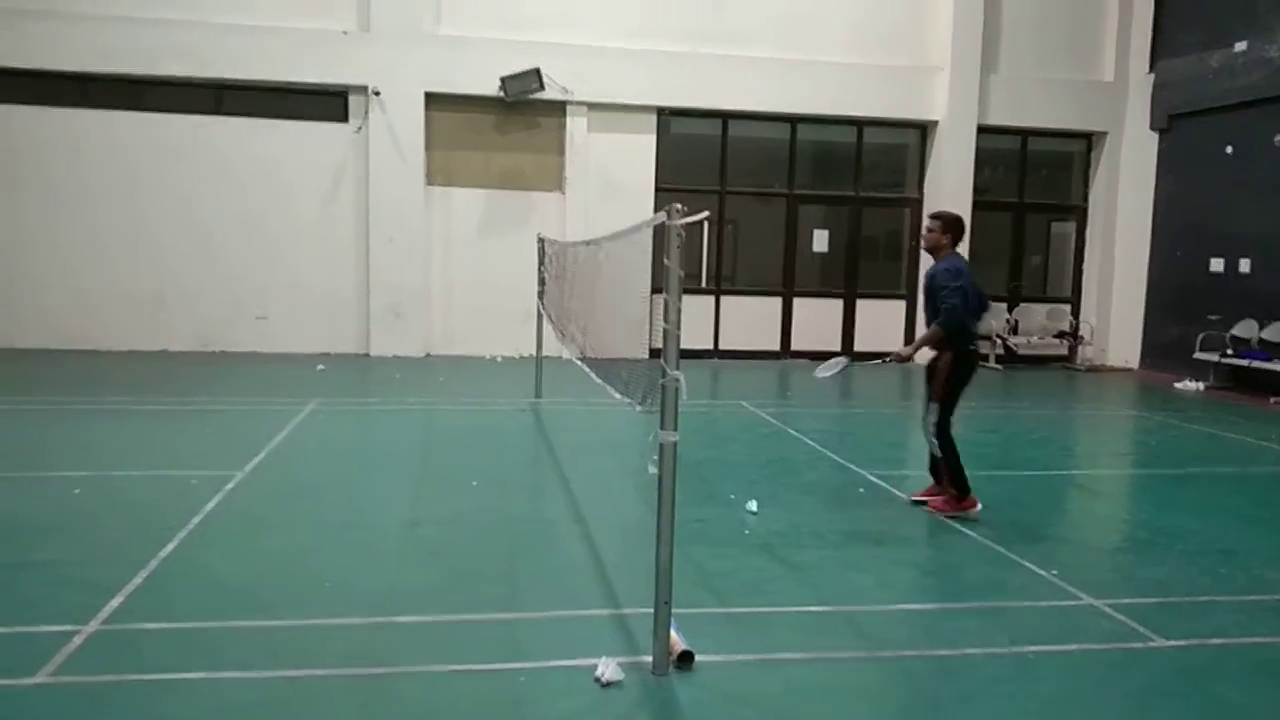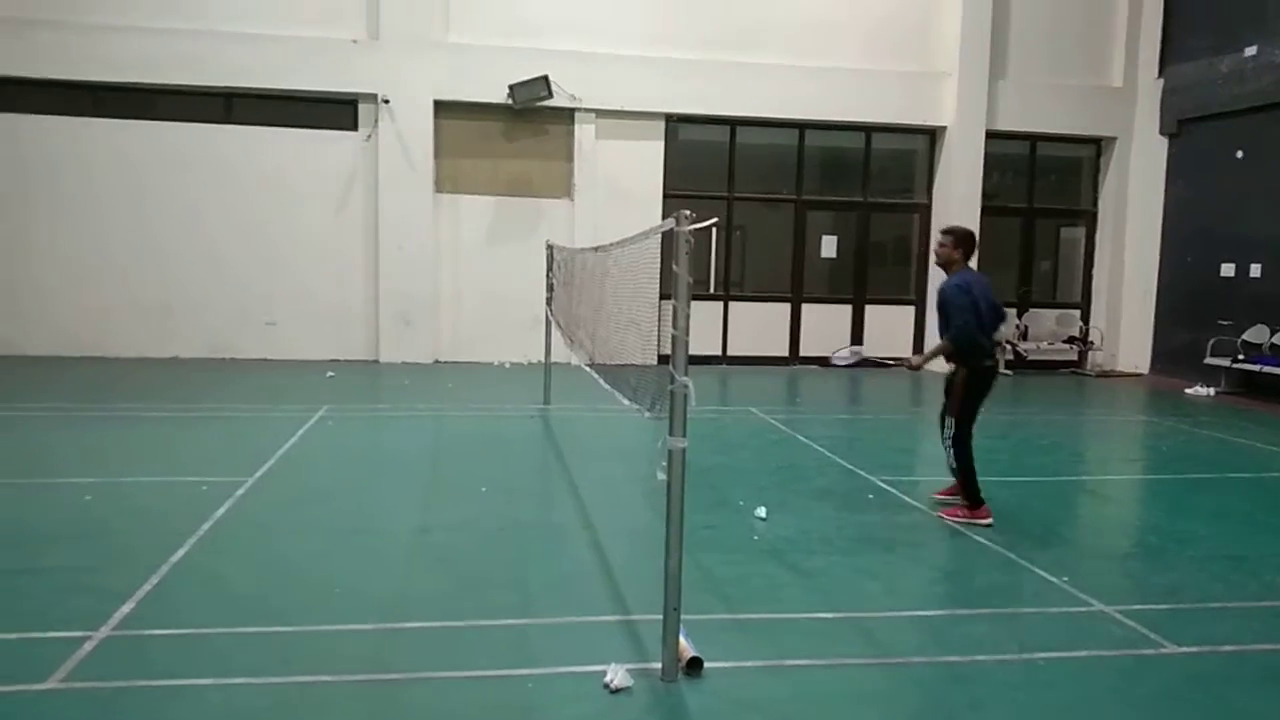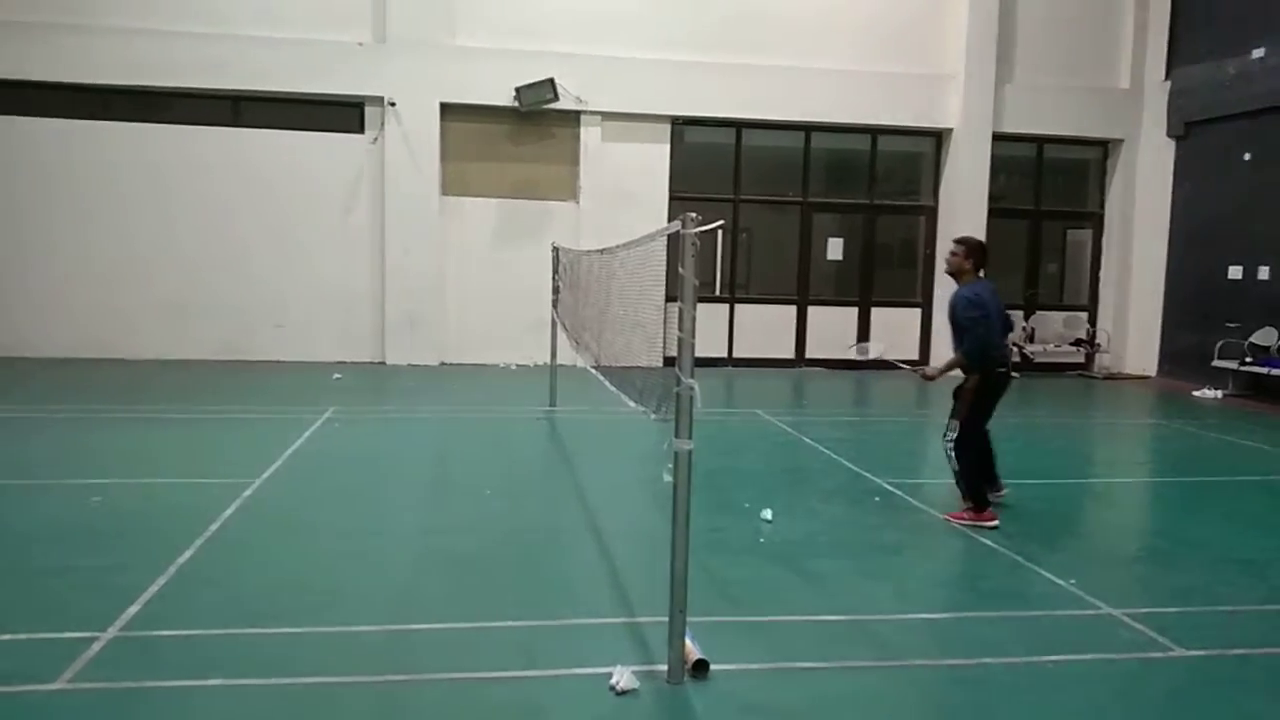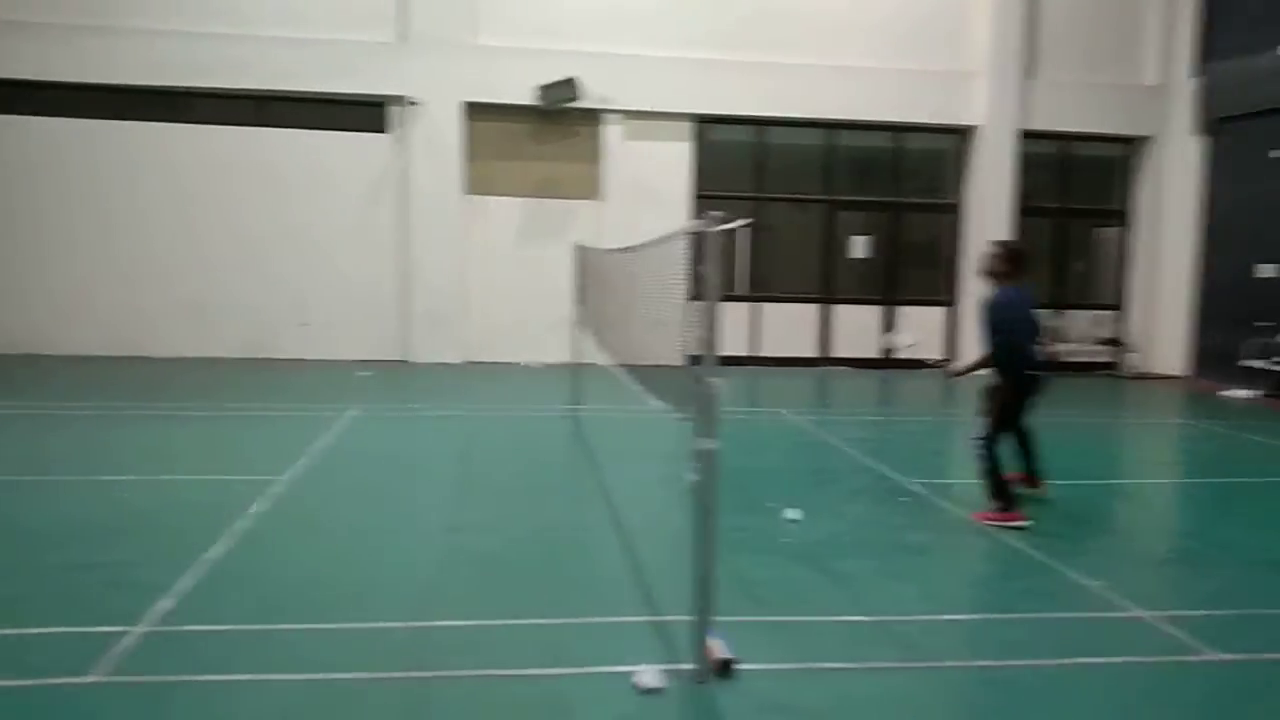
dt=0.1s
person 1, frame 1
left shoulder: (943, 272)
right shoulder: (958, 266)
left elbow: (948, 318)
right elbow: (981, 305)
left wrist: (914, 347)
left hip: (953, 355)
right hip: (962, 351)
left knee: (936, 425)
right knee: (938, 421)
left ankle: (963, 498)
right ankle: (941, 486)
person 1, frame 2
left shoulder: (954, 287)
right shoulder: (975, 280)
left elbow: (959, 333)
right elbow: (998, 315)
left wrist: (925, 358)
left hip: (970, 369)
right hip: (982, 363)
left knee: (953, 437)
right knee: (957, 431)
left ankle: (974, 507)
right ankle: (963, 486)
person 1, frame 3
left shoulder: (965, 298)
right shoulder: (986, 289)
left elbow: (972, 348)
right elbow: (1006, 326)
left wrist: (940, 370)
left hip: (983, 376)
right hip: (997, 371)
left knee: (956, 441)
right knee: (975, 427)
left ankle: (980, 509)
right ankle: (990, 482)
person 1, frame 4
left shoulder: (1002, 301)
right shoulder: (1020, 295)
left elbow: (1001, 350)
right elbow: (1031, 333)
left wrist: (966, 369)
left hip: (1014, 376)
right hip: (1028, 372)
left knee: (986, 439)
right knee: (1012, 424)
left ankle: (1007, 509)
right ankle: (1032, 476)
